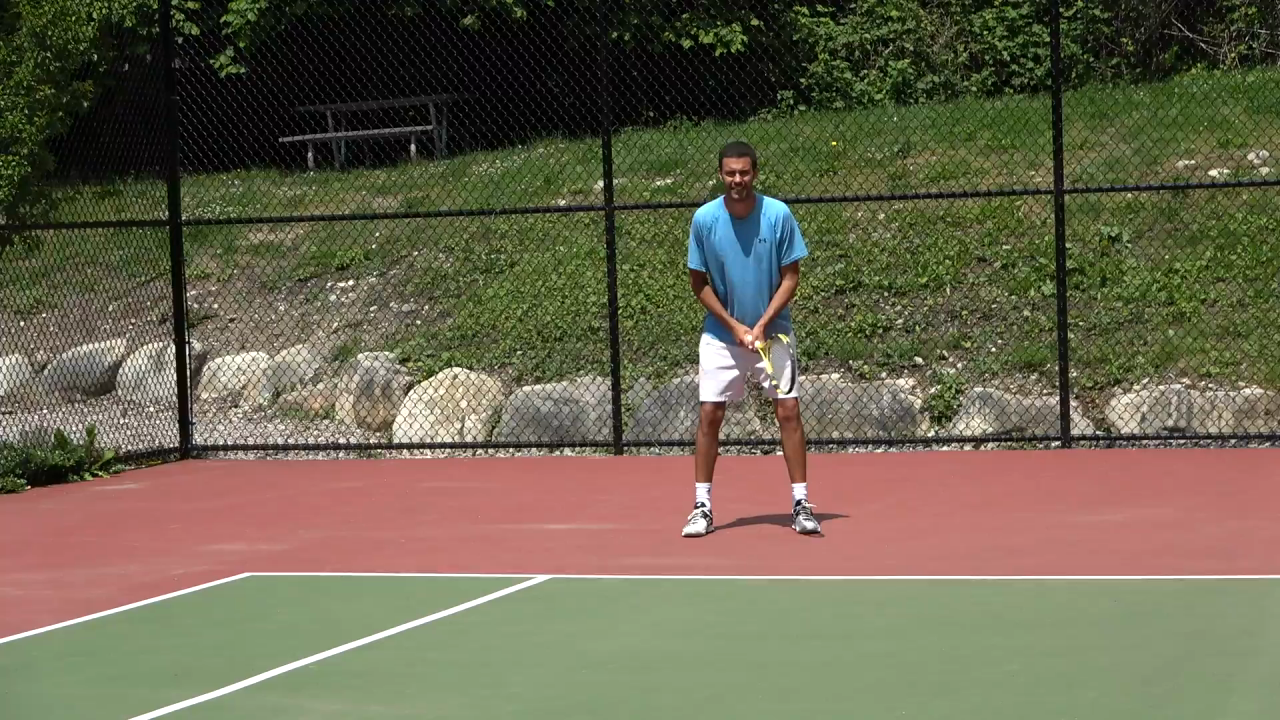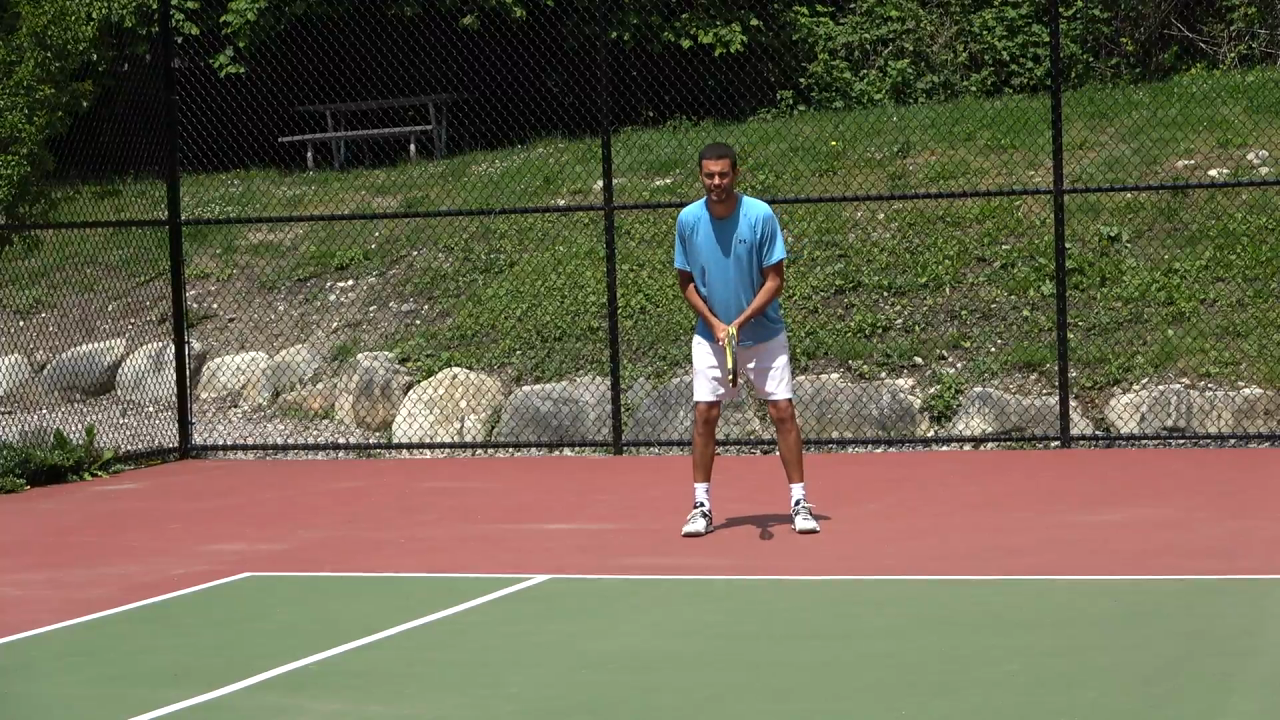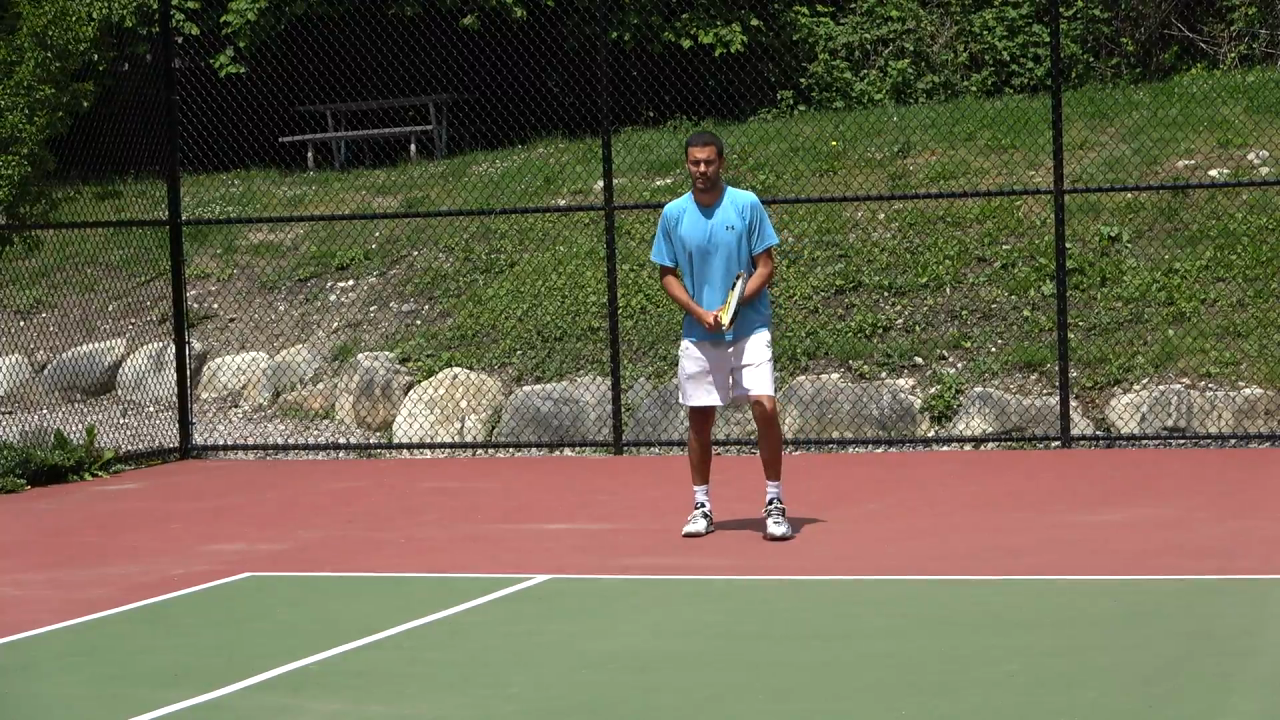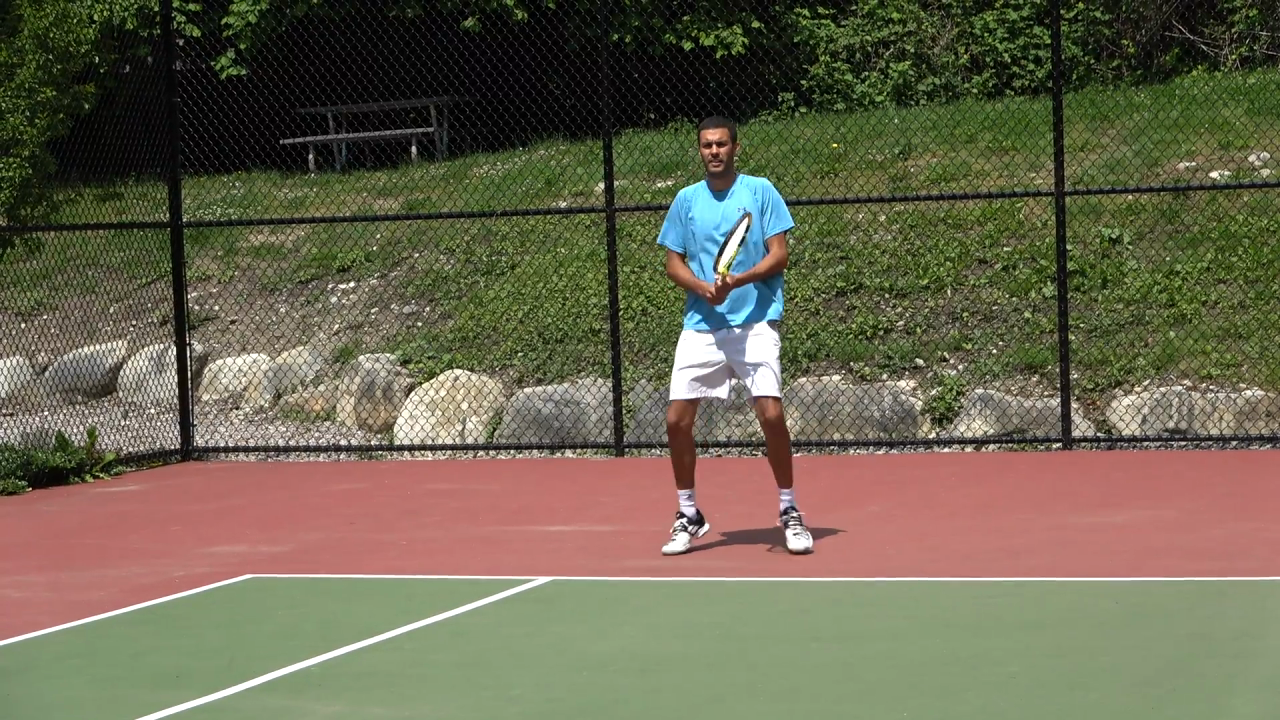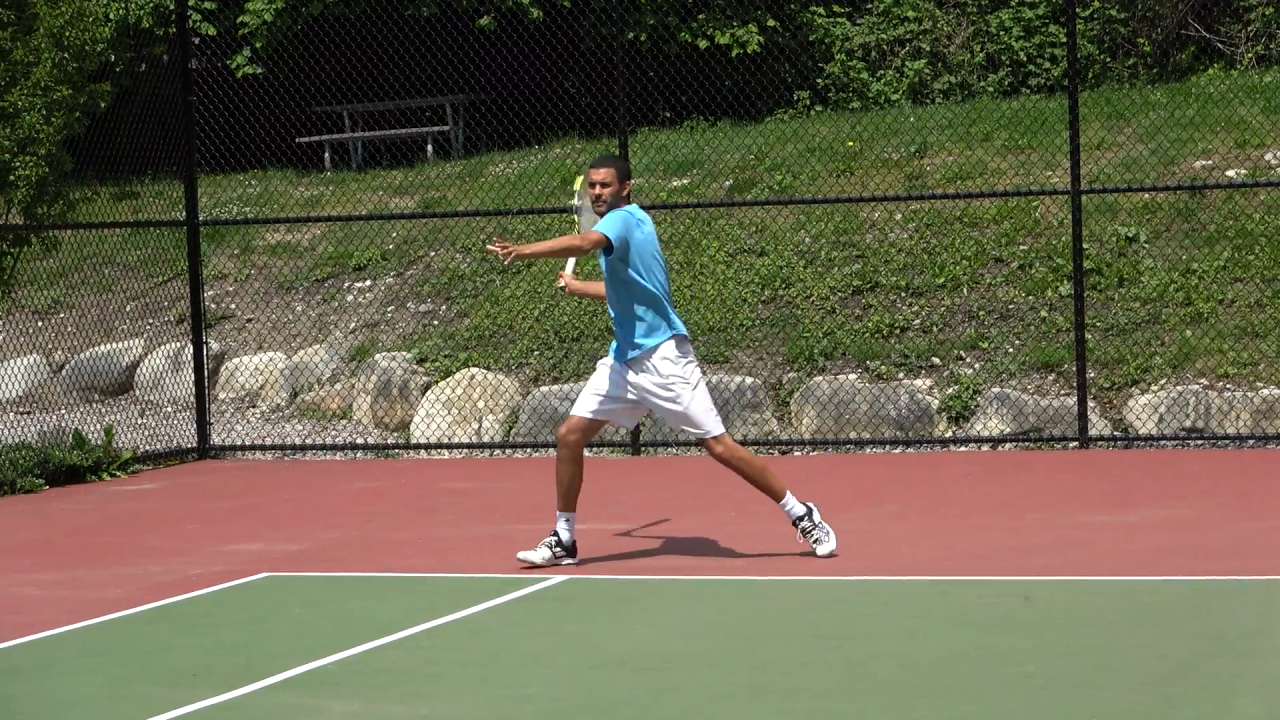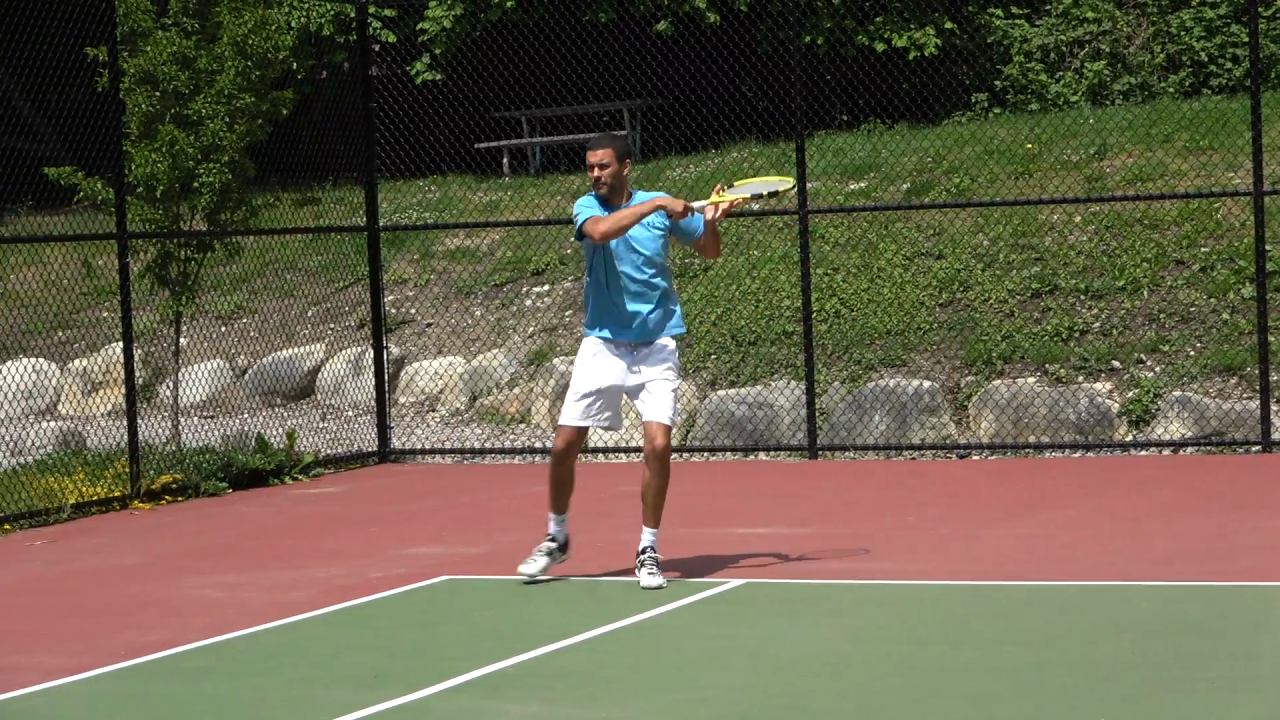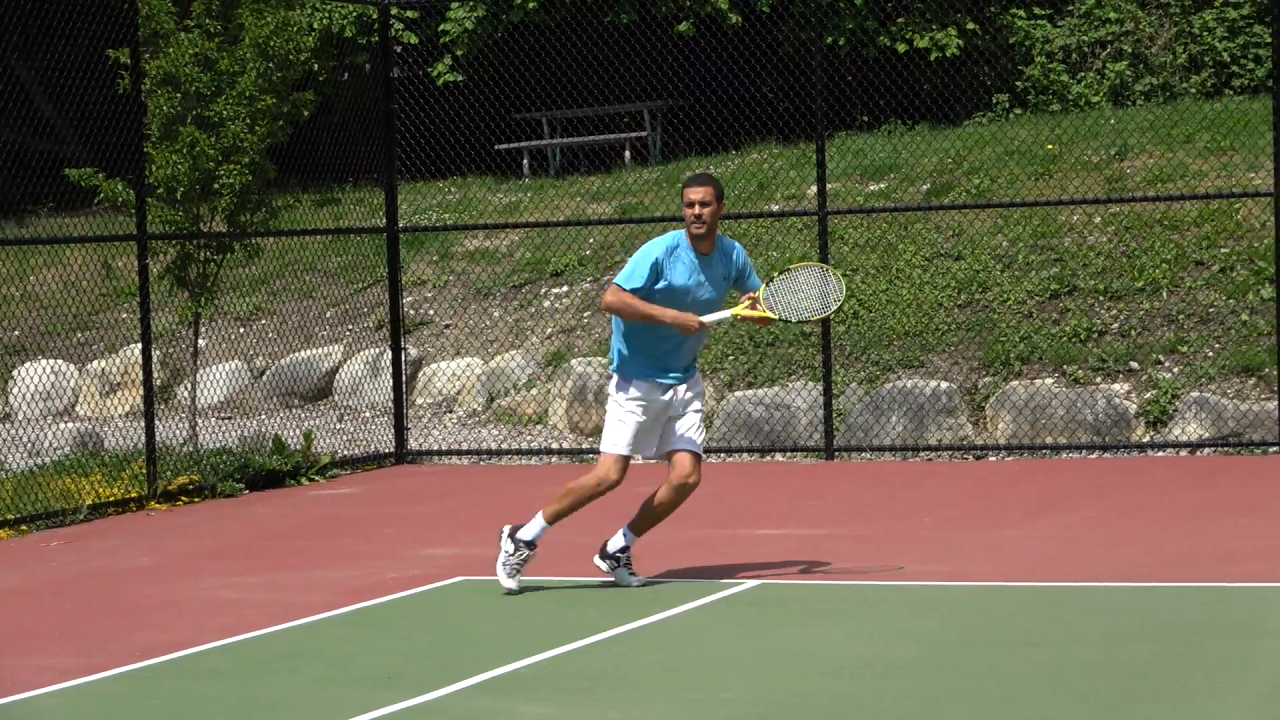
dt=0.5s
person 1, frame 1
left shoulder: (779, 214)
right shoulder: (704, 219)
left elbow: (791, 276)
right elbow: (699, 282)
left wrist: (762, 325)
right wrist: (734, 325)
left hip: (773, 331)
right hip: (721, 333)
left knee: (789, 410)
right knee: (710, 414)
left ankle: (800, 502)
right ankle: (702, 506)
person 1, frame 2
left shoulder: (761, 215)
right shoulder: (687, 219)
left elbow: (774, 280)
right elbow: (686, 280)
left wrist: (739, 323)
right wrist: (714, 323)
left hip: (763, 333)
right hip: (710, 334)
left knee: (783, 411)
right knee: (704, 415)
left ankle: (799, 501)
right ankle: (701, 506)
person 1, frame 3
left shoulder: (747, 205)
right shoulder: (672, 214)
left elbow: (766, 266)
right elbow: (668, 275)
left wrist: (733, 307)
right wrist: (700, 313)
left hip: (750, 329)
right hip: (697, 335)
left knee: (765, 406)
right knee: (700, 419)
left ankle: (774, 503)
right ankle: (702, 506)
person 1, frame 4
left shoulder: (761, 190)
right shoulder: (685, 200)
left elbow: (779, 255)
right elbow: (673, 264)
left wrist: (737, 280)
right wrist: (703, 287)
left hip: (756, 322)
right hip: (701, 326)
left knee: (771, 414)
right knee: (676, 419)
left ankle: (789, 512)
right ankle: (688, 515)
person 1, frame 5
left shoulder: (629, 217)
right shoulder: (612, 224)
left elbow: (587, 241)
left wrist: (523, 250)
right wrist: (576, 283)
left hip: (662, 354)
right hip: (623, 356)
left knee: (720, 447)
right knee: (569, 436)
left ankle: (801, 515)
right ankle: (564, 539)
person 1, frame 6
left shoulder: (661, 207)
right shoulder: (587, 206)
left elbow: (710, 251)
right elbow: (600, 231)
left wrist: (714, 219)
right wrist: (655, 204)
left hip: (656, 345)
right hip: (602, 345)
left knee: (657, 445)
right knee: (564, 446)
left ankle: (647, 549)
right ankle: (556, 538)
person 1, frame 7
left shoulder: (733, 254)
right shoulder: (660, 248)
left elbow: (757, 308)
right elbow: (612, 298)
left wrist: (756, 309)
right wrist: (672, 315)
left hip: (683, 381)
right hip: (635, 377)
left knee: (686, 478)
right knee: (608, 478)
left ankle: (617, 549)
right ankle: (523, 537)
